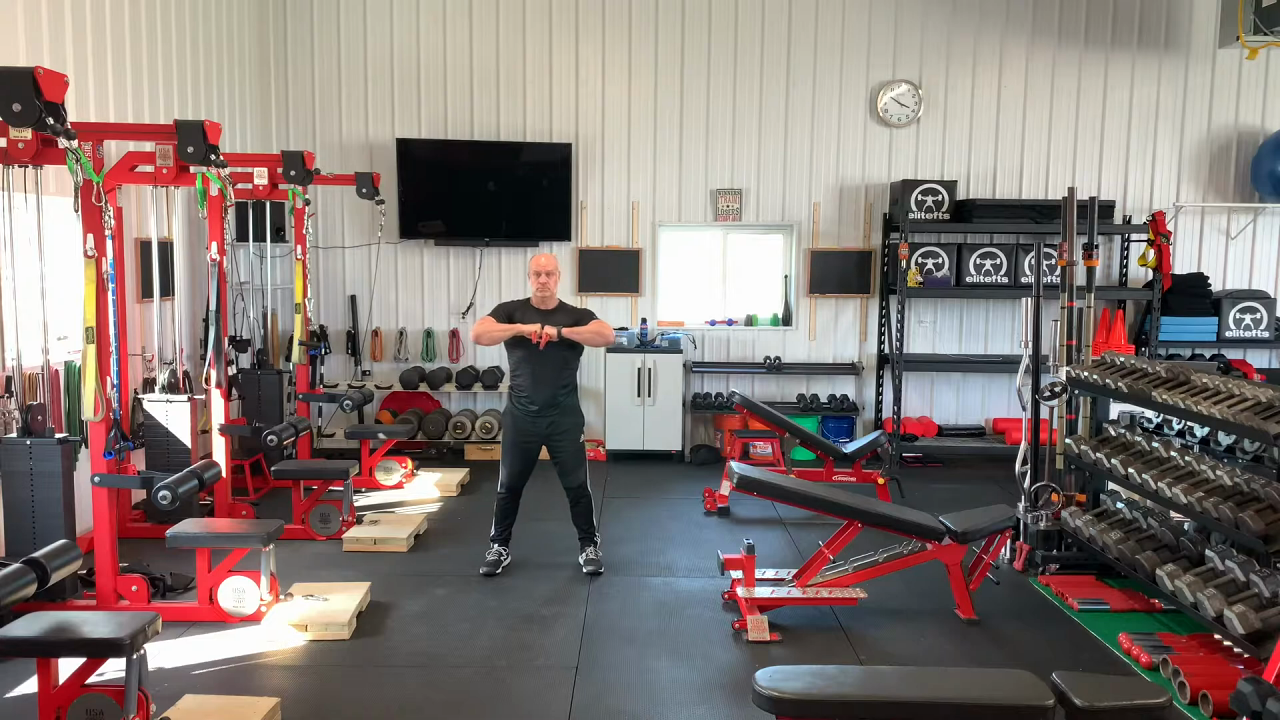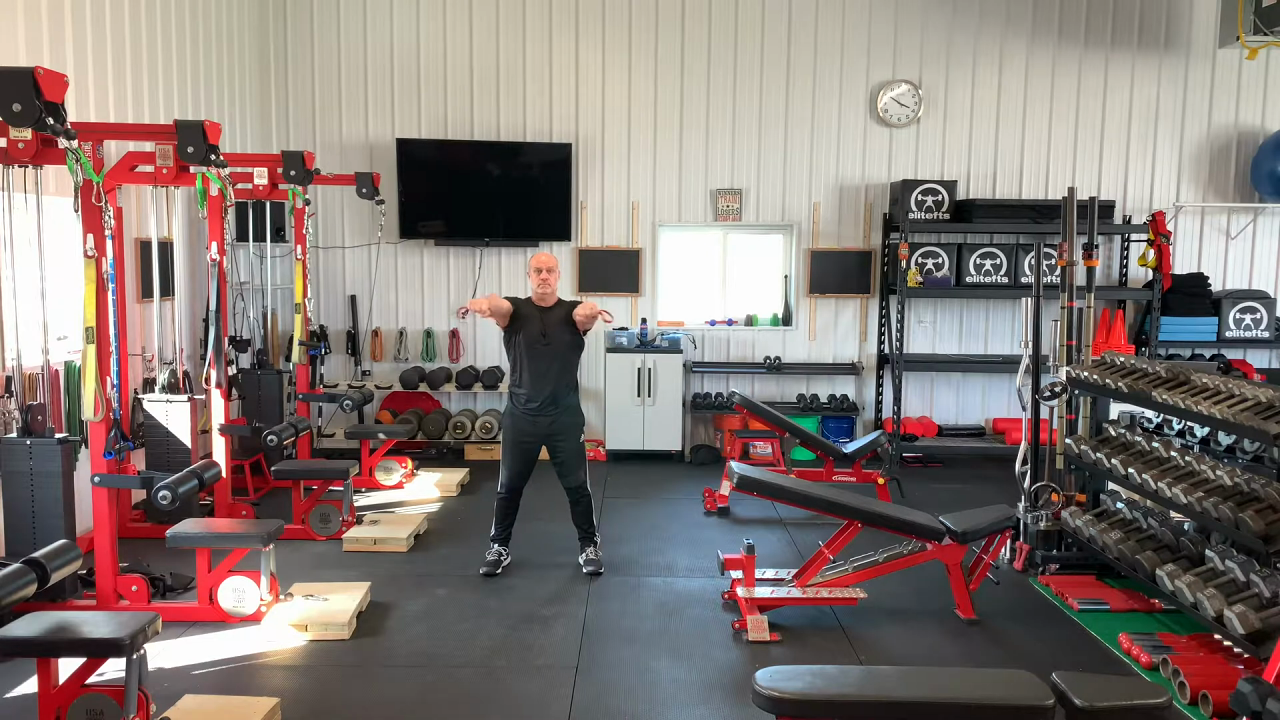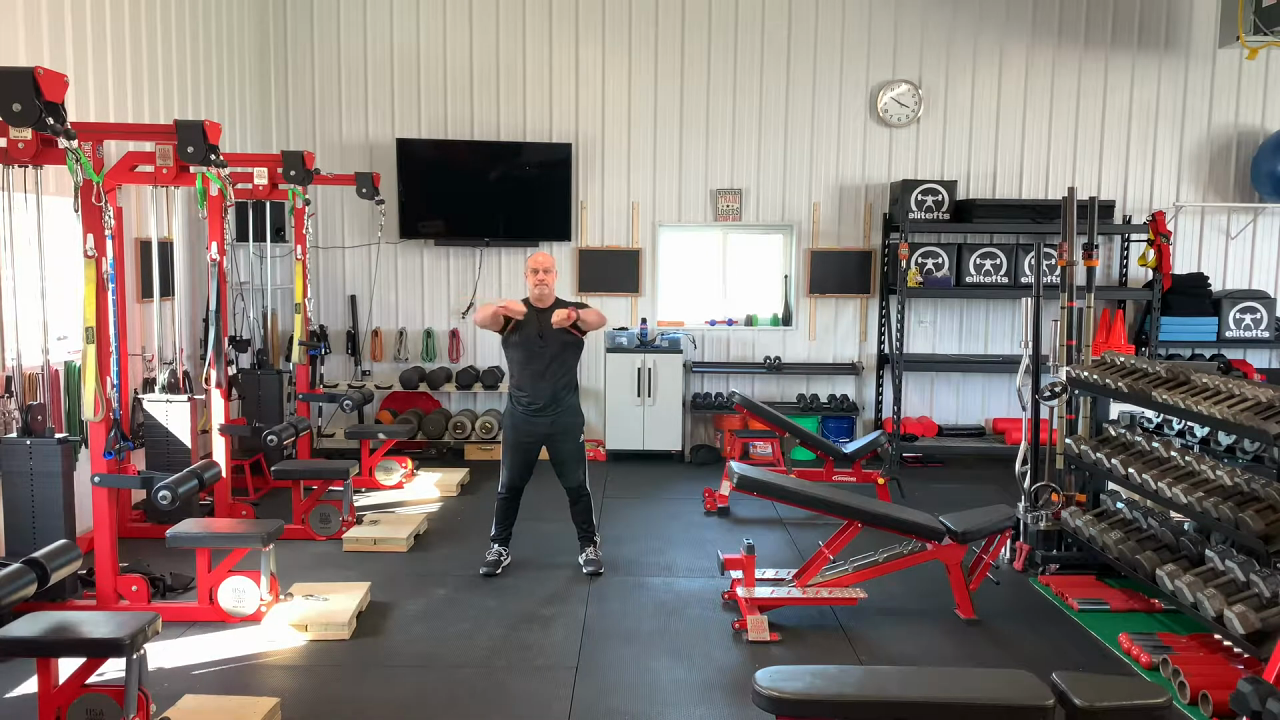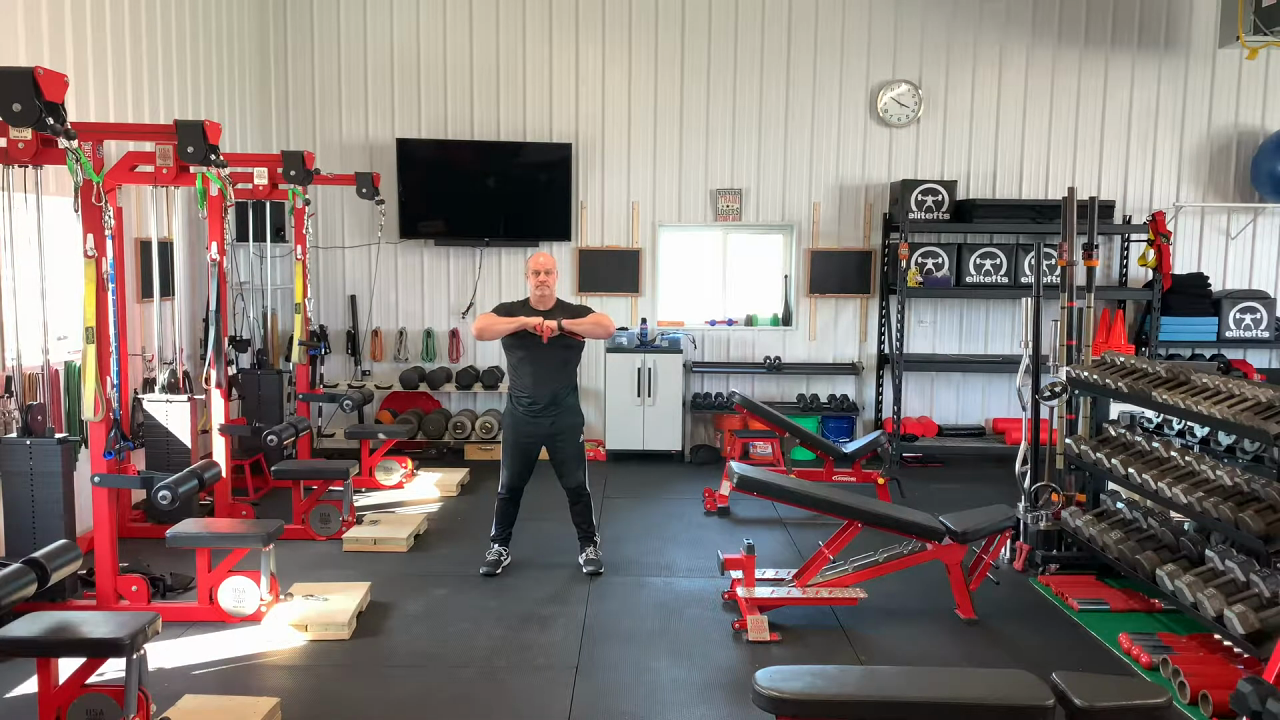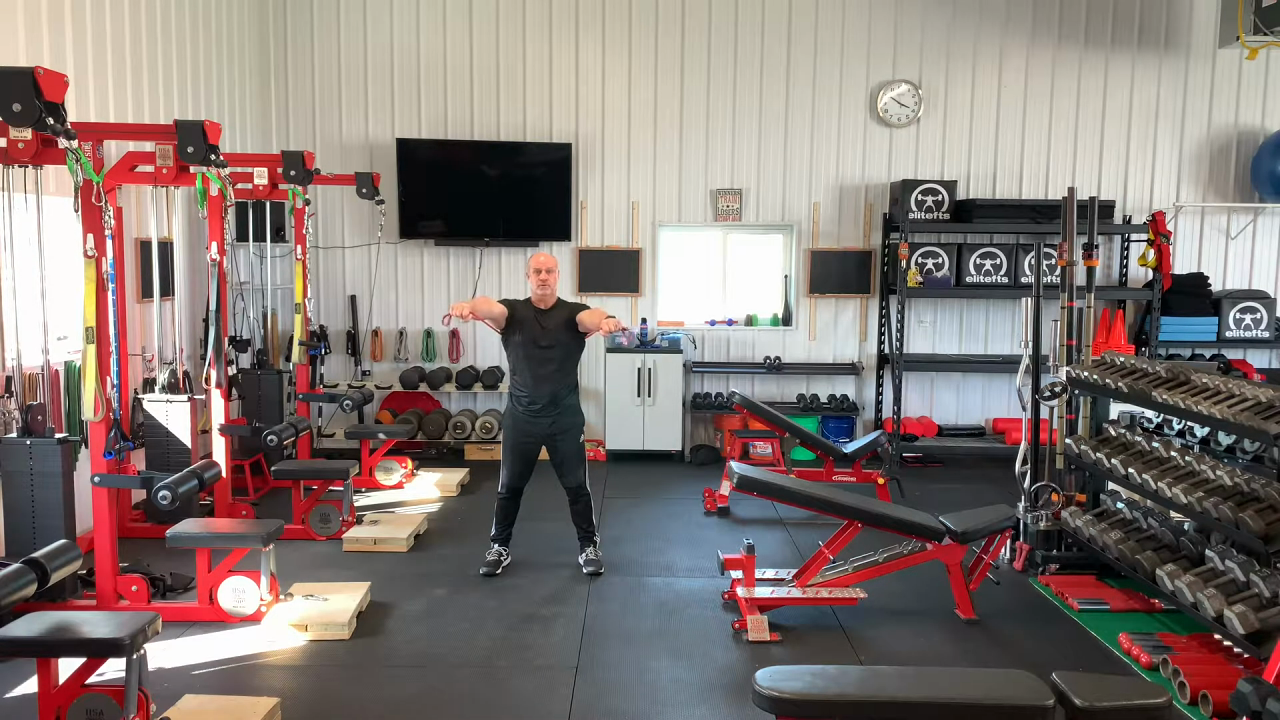
dt=0.7s
person 1, frame 1
left shoulder: (576, 315)
right shoulder: (511, 310)
left elbow: (607, 335)
right elbow: (477, 334)
left wrist: (559, 331)
right wrist: (521, 328)
left hip: (565, 418)
right hip: (521, 417)
left knee: (577, 486)
right knee: (509, 486)
left ankle: (589, 546)
right ankle: (499, 547)
person 1, frame 2
left shoulder: (571, 311)
right shoulder: (516, 309)
left elbow: (586, 313)
right elbow: (498, 306)
left wrist: (589, 311)
right wrist: (485, 304)
left hip: (565, 417)
right hip: (521, 416)
left knee: (577, 486)
right knee: (509, 486)
left ankle: (589, 546)
right ankle: (498, 547)
person 1, frame 3
left shoulder: (573, 310)
right shoulder: (513, 312)
left elbow: (599, 320)
right elbow: (482, 319)
left wrist: (574, 316)
right wrist: (499, 307)
left hip: (565, 417)
right hip: (521, 417)
left knee: (577, 486)
right knee: (510, 486)
left ankle: (589, 547)
right ankle: (499, 547)
person 1, frame 4
left shoulder: (573, 313)
right shoulder: (511, 312)
left elbow: (607, 328)
right elbow: (479, 329)
left wrist: (560, 325)
right wrist: (524, 322)
left hip: (565, 418)
right hip: (520, 418)
left knee: (577, 486)
right knee: (509, 486)
left ankle: (589, 547)
right ankle: (499, 547)
person 1, frame 5
left shoulder: (573, 312)
right shoulder: (514, 311)
left elbow: (591, 318)
right elbow: (490, 307)
left wrist: (606, 320)
right wrist: (470, 306)
left hip: (565, 418)
right hip: (521, 417)
left knee: (577, 486)
right knee: (510, 487)
left ankle: (588, 547)
right ankle: (499, 547)
